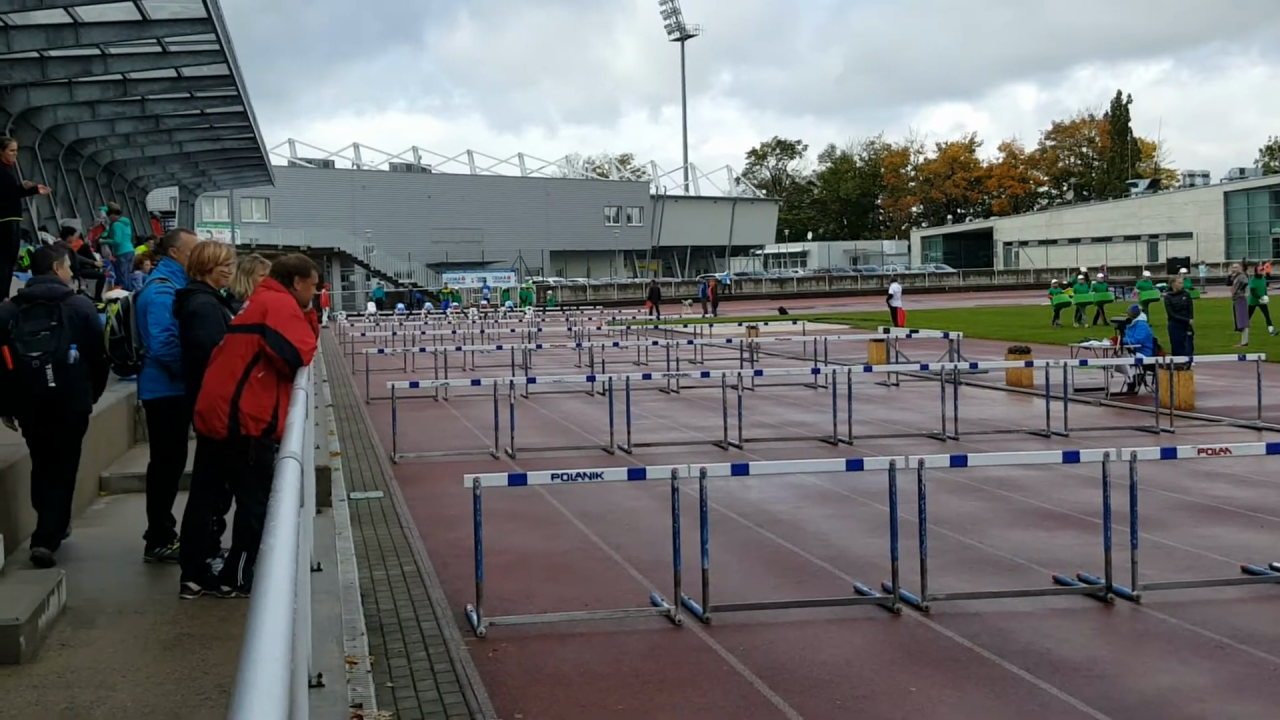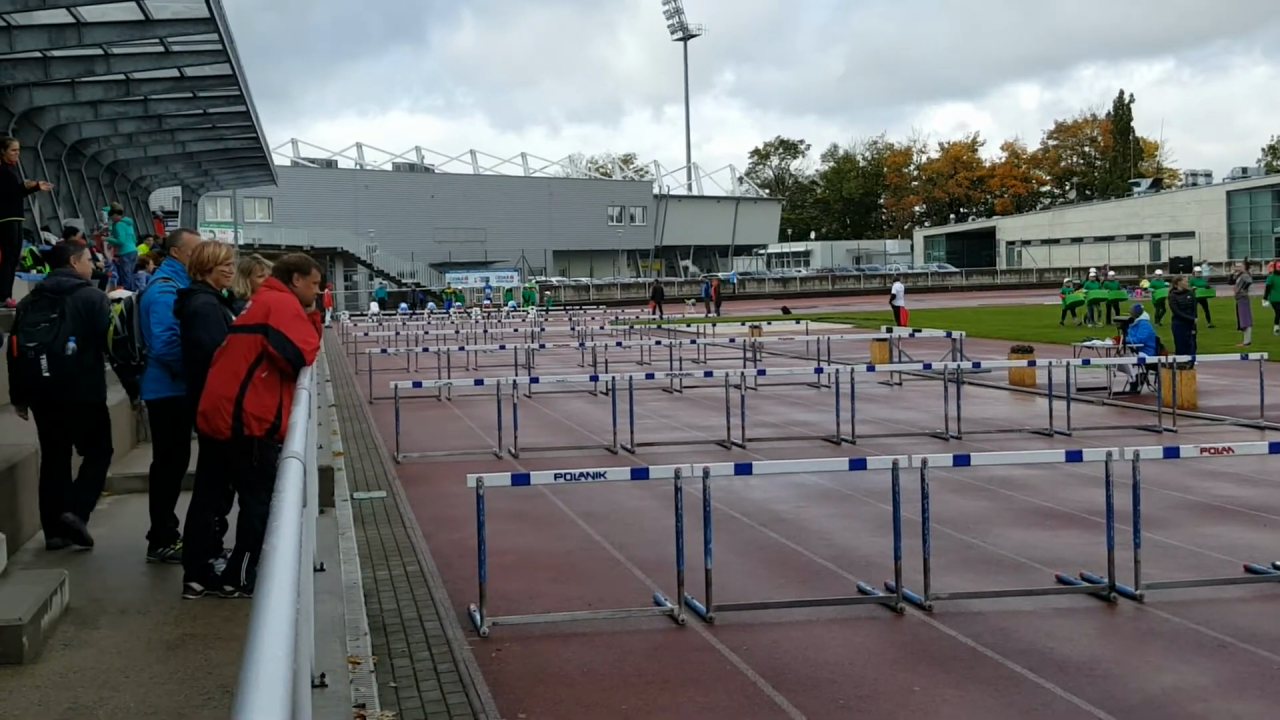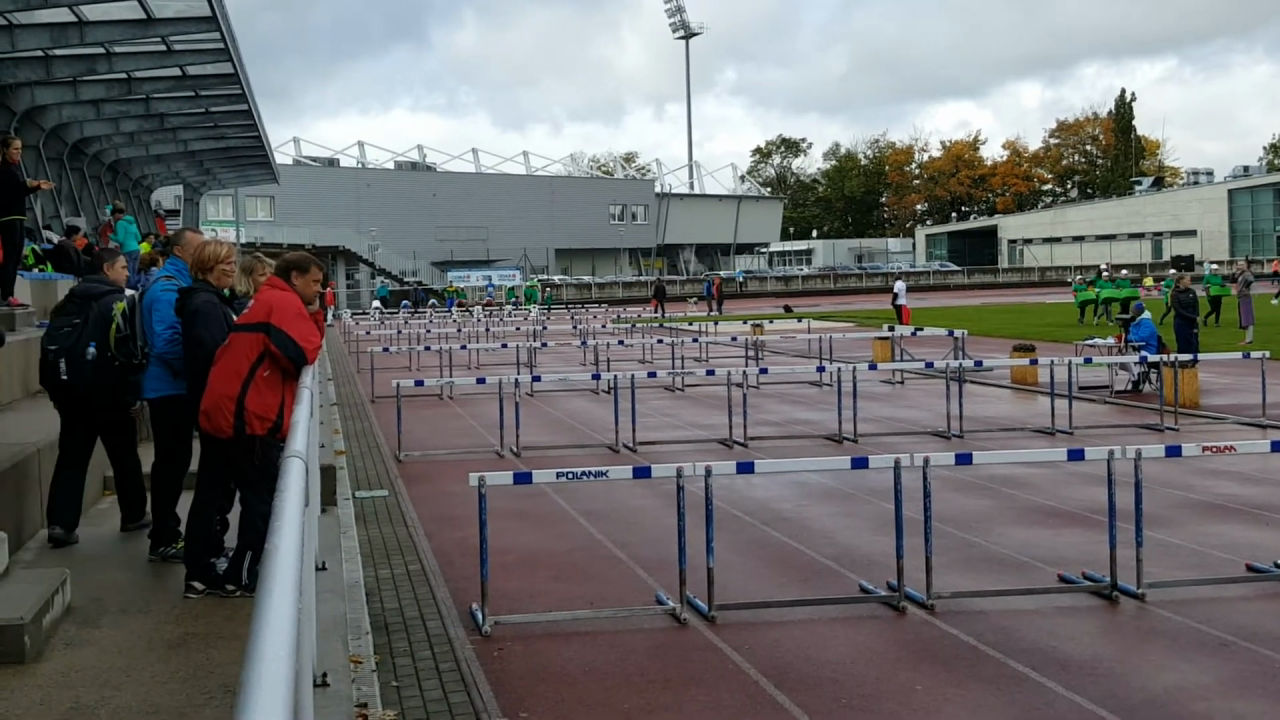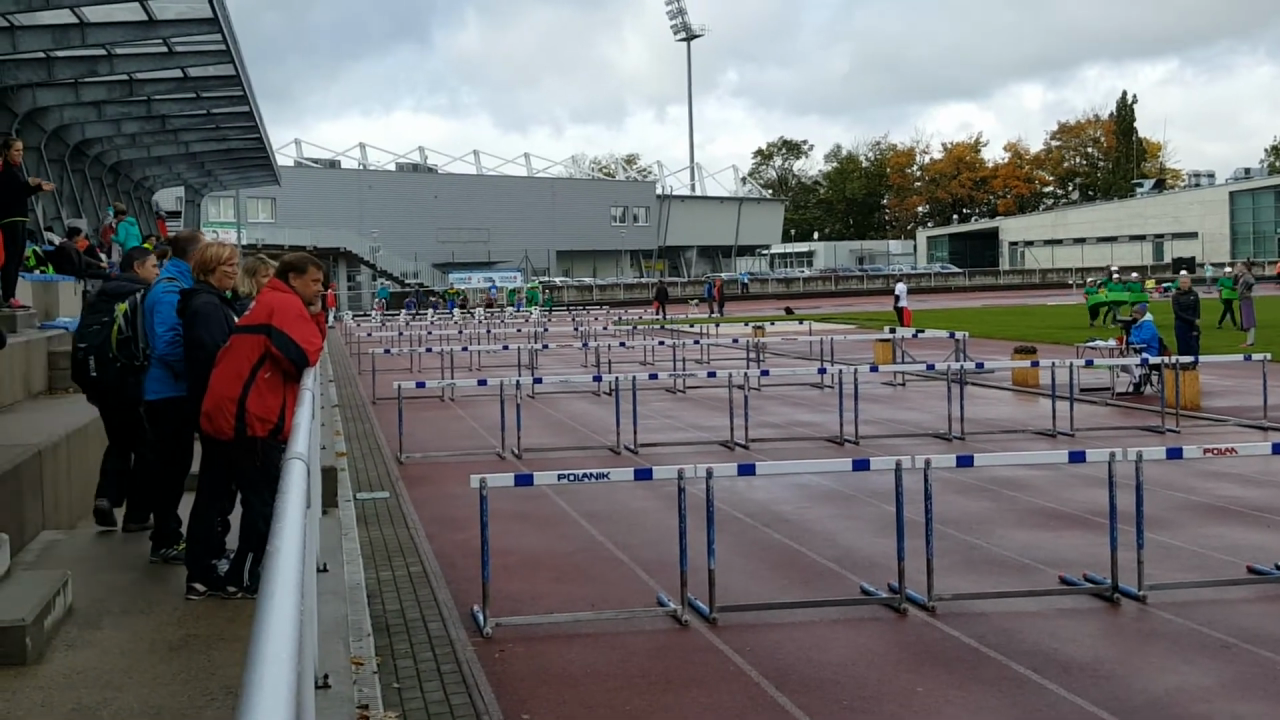
dt=0.3s
person 1, frame 1
left shoulder: (211, 301)
right shoulder: (203, 306)
right elbow: (212, 358)
left knee: (216, 481)
right knee: (209, 484)
left ankle: (207, 554)
right ankle: (195, 573)
person 1, frame 2
left shoulder: (213, 301)
right shoulder: (204, 306)
right elbow: (212, 358)
left knee: (218, 481)
right knee: (212, 485)
left ankle: (211, 554)
right ankle: (198, 571)
person 1, frame 3
left shoulder: (215, 300)
right shoulder: (204, 304)
right elbow: (213, 358)
left knee: (220, 480)
right knee: (214, 483)
left ankle: (212, 553)
right ankle: (200, 569)
person 1, frame 4
left shoulder: (217, 302)
right shoulder: (206, 306)
right elbow: (214, 359)
left knee: (221, 482)
right knee: (215, 484)
left ankle: (213, 555)
right ankle: (201, 571)
person 2, frame 1
left shoulder: (262, 301)
right shoulder: (280, 305)
left elbow: (283, 351)
right elbow: (297, 357)
left wrist: (308, 317)
right wrist: (307, 320)
left hip: (221, 412)
right hip: (245, 417)
right knee: (256, 501)
right ankle: (235, 579)
person 2, frame 2
left shoulder: (264, 301)
right shoulder: (283, 304)
right elbow: (300, 356)
left wrist: (312, 316)
right wrist: (311, 318)
left hip: (223, 412)
right hip: (248, 417)
left knee: (214, 496)
right knee: (260, 501)
left ankle: (199, 575)
right ankle: (238, 579)
person 2, frame 3
left shoulder: (267, 300)
right shoulder: (286, 303)
right elbow: (302, 355)
left wrist: (313, 316)
right wrist: (312, 318)
left hip: (223, 412)
right hip: (249, 417)
left knee: (214, 495)
right knee: (261, 500)
left ankle: (200, 574)
right ankle: (240, 578)
person 2, frame 4
left shoulder: (268, 302)
right shoulder: (287, 305)
right elbow: (304, 357)
left wrist: (316, 316)
right wrist: (315, 317)
left hip: (225, 413)
right hip: (251, 419)
right knee: (263, 502)
left ankle: (202, 575)
right ankle: (242, 580)
person 3, frame 1
left shoulder: (172, 284)
right shoulder: (163, 290)
right elbow: (164, 345)
left hip: (170, 388)
right hip: (167, 389)
left knee: (170, 462)
right knee: (167, 463)
left ankle: (163, 533)
right ankle: (159, 541)
person 3, frame 2
left shoulder: (176, 285)
right shoulder: (166, 290)
right elbow: (166, 346)
left hip: (173, 388)
right hip: (169, 389)
left knee: (173, 462)
right knee: (170, 463)
left ankle: (166, 533)
right ankle: (161, 541)
person 3, frame 3
left shoulder: (179, 283)
right shoulder: (169, 288)
right elbow: (168, 344)
left hip: (174, 387)
right hip: (170, 388)
left knee: (174, 461)
right knee: (172, 462)
left ankle: (167, 532)
right ankle: (163, 541)
person 3, frame 4
left shoulder: (178, 285)
right shoulder: (171, 290)
right elbow: (169, 346)
left hip: (174, 388)
right hip: (171, 390)
left knee: (174, 463)
right knee: (172, 464)
left ankle: (168, 534)
right ankle: (164, 542)
person 4, frame 1
right shoulder: (79, 305)
right elbow: (99, 356)
right wrist: (93, 392)
left hip: (28, 402)
right hip: (70, 402)
left knee: (43, 464)
right knee: (63, 469)
left ankle: (51, 531)
right ankle: (44, 542)
person 4, frame 2
left shoulder: (30, 301)
right shoulder: (91, 297)
left elbow: (14, 350)
left wrist: (18, 395)
right wrist: (133, 385)
left hip: (41, 392)
right hip: (81, 392)
left knee: (53, 458)
right knee: (97, 454)
left ankle: (55, 530)
right ankle: (74, 514)
person 4, frame 3
left shoulder: (65, 303)
right shoulder: (119, 302)
left elbow: (49, 348)
right elbow: (130, 351)
left wrist: (55, 391)
right wrist: (135, 392)
left hip: (72, 393)
right hip: (110, 394)
left knee: (71, 457)
right knee: (124, 455)
left ankle: (60, 521)
right ankle: (133, 515)
person 4, frame 4
left shoulder: (96, 298)
right shoulder: (145, 299)
left elbow: (82, 343)
left wrist: (88, 386)
left hip: (104, 386)
right hip: (136, 387)
left knee: (119, 444)
right knee: (143, 450)
left ankle: (106, 498)
right ankle: (137, 515)
